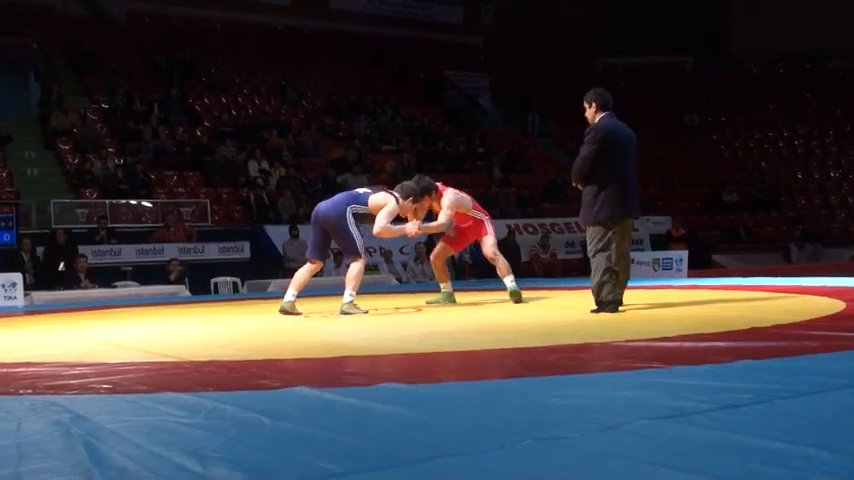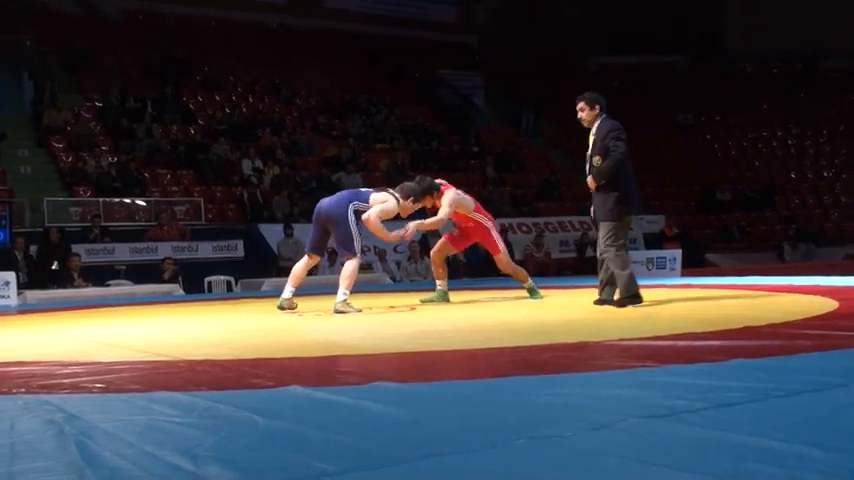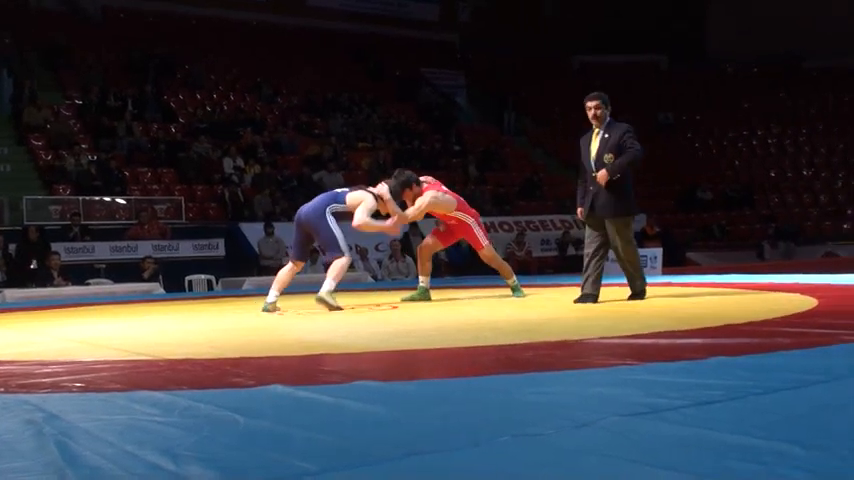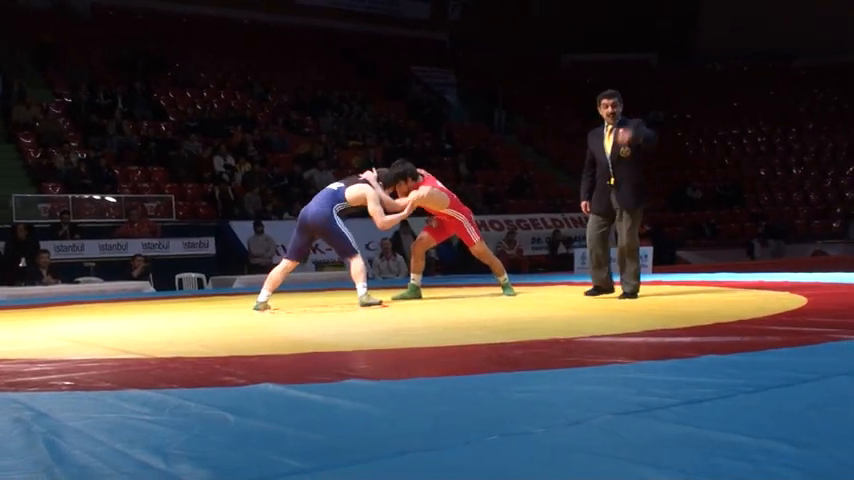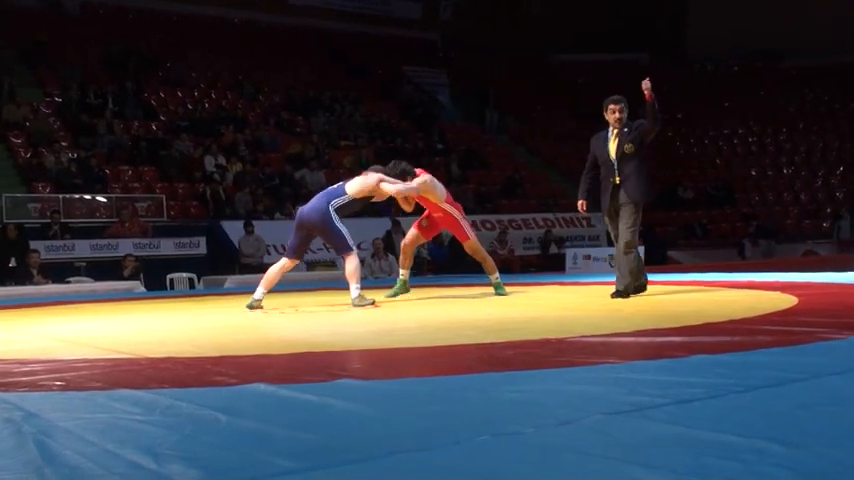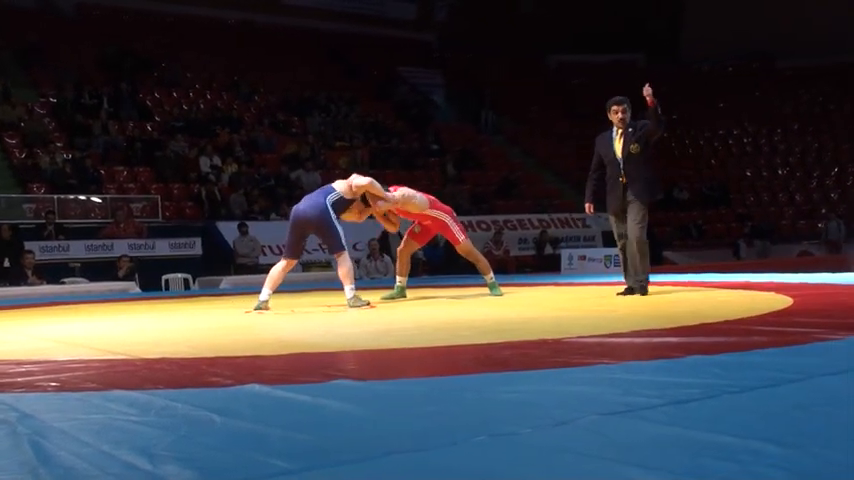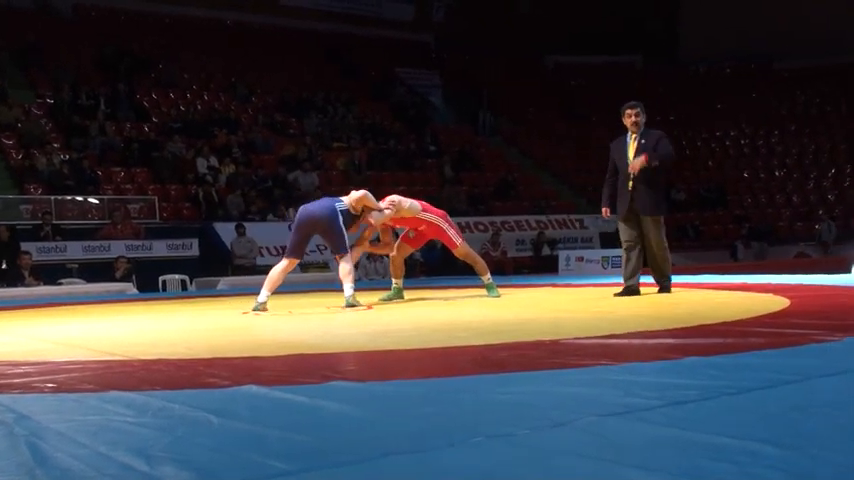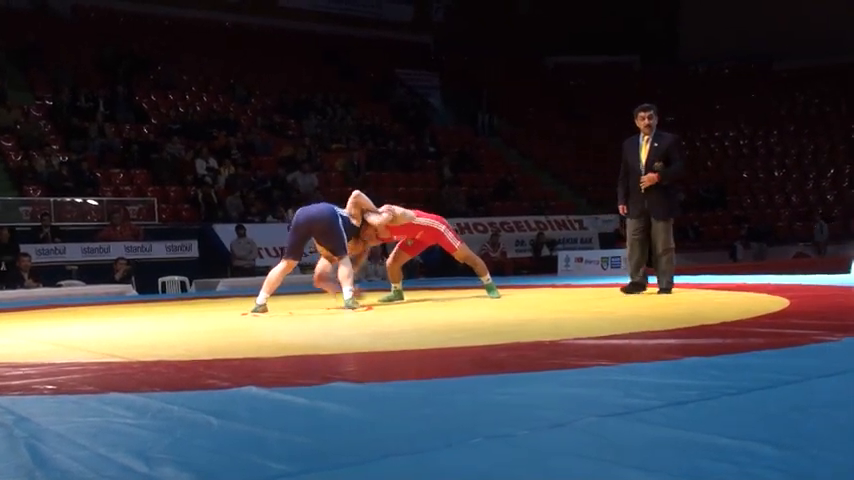
dt=0.3s
person 1, frame 1
left shoulder: (596, 129)
right shoulder: (627, 131)
left elbow: (583, 163)
left wrist: (577, 180)
left hip: (602, 202)
right hip: (625, 201)
left knee: (600, 252)
right knee: (619, 252)
left ankle: (607, 300)
right ankle: (614, 296)
person 1, frame 2
left shoulder: (611, 128)
right shoulder: (598, 133)
left elbow: (620, 156)
left wrist: (596, 177)
right wrist: (595, 202)
left hip: (615, 199)
right hip: (607, 199)
left knee: (612, 247)
right knee: (606, 249)
left ankle: (630, 292)
right ankle: (606, 294)
person 1, frame 3
left shoulder: (622, 130)
right shoulder: (586, 140)
left elbow: (636, 153)
left wrist: (610, 171)
right wrist: (581, 202)
left hip: (617, 200)
right hip: (594, 203)
left knee: (624, 247)
right knee: (593, 248)
left ankle: (638, 288)
right ankle: (590, 292)
person 1, frame 4
left shoulder: (634, 126)
right shoulder: (594, 135)
left elbow: (650, 138)
right elbow: (589, 170)
left wrist: (632, 137)
right wrist: (585, 196)
left hip: (628, 194)
right hip: (602, 197)
left knee: (627, 243)
right knee: (595, 238)
left ankle: (630, 287)
right ankle: (603, 282)
person 1, frame 5
left shoulder: (637, 130)
right shoulder: (597, 140)
left elbow: (653, 124)
right elbow: (590, 171)
left wrist: (649, 97)
right wrist: (582, 196)
left hip: (631, 193)
right hip: (610, 197)
left knee: (627, 240)
right knee: (620, 242)
left ankle: (624, 286)
right ankle: (638, 281)
person 1, frame 6
left shoulder: (641, 130)
right shoulder: (602, 140)
left elbow: (657, 126)
right elbow: (596, 172)
left wrist: (651, 101)
right wrist: (589, 198)
left hip: (638, 192)
right hip: (615, 196)
left knee: (636, 237)
right knee: (623, 241)
left ankle: (641, 281)
right ankle: (632, 283)
person 1, frame 7
left shoulder: (656, 138)
right shoulder: (617, 145)
left elbow: (669, 156)
right elbow: (611, 177)
left wrist: (646, 159)
right wrist: (606, 202)
left hip: (650, 199)
right hip: (625, 202)
left knee: (656, 243)
right knee: (629, 244)
left ankle: (664, 282)
right ankle: (631, 285)
person 1, frame 8
left shoulder: (669, 141)
right shoulder: (628, 144)
left elbow: (679, 167)
right elbow: (624, 175)
left wrist: (658, 176)
right wrist: (622, 199)
left hip: (661, 201)
right hip: (636, 202)
left knee: (663, 244)
right knee: (634, 240)
left ankle: (665, 284)
right ankle: (638, 280)
person 2, frame 1
left shoulder: (384, 195)
right shoulder: (393, 204)
right elbow: (378, 230)
right wrist: (404, 229)
left hip: (321, 209)
right hip: (338, 212)
left knee: (314, 263)
right knee: (358, 258)
left ankle: (288, 301)
right ankle: (347, 304)
person 2, frame 2
left shoulder: (387, 194)
right shoulder: (393, 204)
right elbow: (368, 217)
right wrist: (388, 236)
left hip: (323, 205)
right hip: (340, 209)
left knee: (311, 257)
right knee: (353, 257)
left ankle: (286, 298)
right ankle: (341, 302)
person 2, frame 3
left shoulder: (366, 192)
right shoulder: (370, 200)
right elbow: (358, 222)
right wrist: (385, 227)
left hip: (304, 212)
right hip: (319, 214)
left knee: (295, 263)
right knee: (343, 256)
left ankle: (270, 302)
right ankle: (325, 292)
person 2, frame 4
left shoulder: (354, 180)
right shoulder: (369, 191)
right elbow: (382, 223)
right wrist: (405, 213)
left hip: (306, 214)
right hip: (324, 217)
left knee: (288, 263)
right knee: (354, 256)
left ankle: (261, 301)
right ankle: (363, 296)
person 2, frame 5
left shoulder: (356, 183)
right shoulder: (369, 182)
left elbow: (380, 196)
left hip: (305, 213)
right hip: (322, 214)
left knee: (287, 261)
right knee: (350, 253)
left ankle: (256, 299)
right ankle: (356, 297)
person 2, frame 6
right shoulder: (350, 186)
left elbow: (359, 217)
right elbow: (367, 181)
right wrist: (385, 197)
left hip: (299, 212)
right hip: (319, 212)
left knee: (287, 261)
right knee: (341, 253)
left ankle: (263, 300)
right ankle: (352, 298)
person 2, frame 7
right shoulder: (352, 205)
right elbow: (362, 194)
right wrist: (379, 208)
left hip: (305, 212)
right hip: (326, 214)
left knee: (288, 262)
right knee: (344, 256)
left ankle: (261, 302)
right ankle: (350, 297)
person 2, frame 8
right shoulder: (354, 219)
left hip: (303, 215)
right hip: (325, 217)
left knee: (287, 263)
right knee: (343, 260)
left ankle: (260, 303)
right ankle: (348, 300)
person 3, frame 1
left shoulder: (448, 198)
right shoulder: (430, 197)
left elbow: (443, 224)
right elbow: (416, 217)
left wrist: (420, 227)
left hip: (480, 222)
right hip: (462, 228)
left knee: (491, 252)
right knee: (435, 258)
left ankle: (513, 288)
right ankle: (447, 294)
person 3, frame 2
left shoulder: (449, 197)
right shoulder: (435, 186)
left elbow: (440, 220)
left wrist: (417, 225)
left hip: (484, 226)
right hip: (465, 228)
left knee: (506, 267)
right knee: (435, 254)
left ankle: (531, 288)
right ankle: (441, 293)
person 3, frame 3
left shoulder: (429, 198)
right shoulder: (423, 182)
left elbow: (405, 218)
right elbow: (416, 217)
right wrist: (408, 199)
left hip: (468, 222)
right hip: (452, 224)
left knee: (492, 259)
right knee: (423, 249)
left ankle: (515, 287)
right ankle: (423, 291)
person 3, frame 4
left shoulder: (424, 192)
right shoulder: (419, 176)
left elbow: (392, 205)
left wrist: (374, 185)
left hip: (461, 219)
right hip: (444, 219)
left knee: (484, 255)
right knee: (417, 247)
left ankle: (506, 285)
right ankle: (414, 289)
person 3, frame 5
left shoulder: (423, 181)
right shoulder: (412, 180)
left elbow: (399, 190)
right elbow: (408, 207)
right wrist: (398, 194)
left hip: (452, 215)
right hip: (433, 215)
left knee: (476, 251)
right knee: (406, 244)
left ankle: (498, 284)
right ankle: (402, 284)
person 3, frame 6
left shoulder: (401, 195)
right shoulder: (389, 201)
left elbow: (378, 205)
right elbow: (393, 228)
left wrist: (369, 193)
right wrist: (377, 214)
left hip: (443, 217)
right hip: (426, 221)
left knee: (468, 252)
right knee: (402, 251)
left ankle: (493, 284)
right ankle: (400, 289)
person 3, frame 7
left shoulder: (391, 202)
right shoulder: (381, 215)
left elbow: (376, 220)
right elbow: (387, 247)
right wrist: (366, 247)
left hip: (437, 221)
right hip: (419, 226)
left knee: (465, 254)
right knee: (395, 255)
left ankle: (489, 284)
right ankle: (397, 290)
person 3, frame 8
left shoulder: (387, 211)
right shoulder: (379, 235)
left wrist: (365, 212)
left hip: (436, 226)
right hip: (419, 236)
left knee: (466, 257)
right knee: (391, 264)
left ankle: (489, 285)
right ankle: (397, 292)
